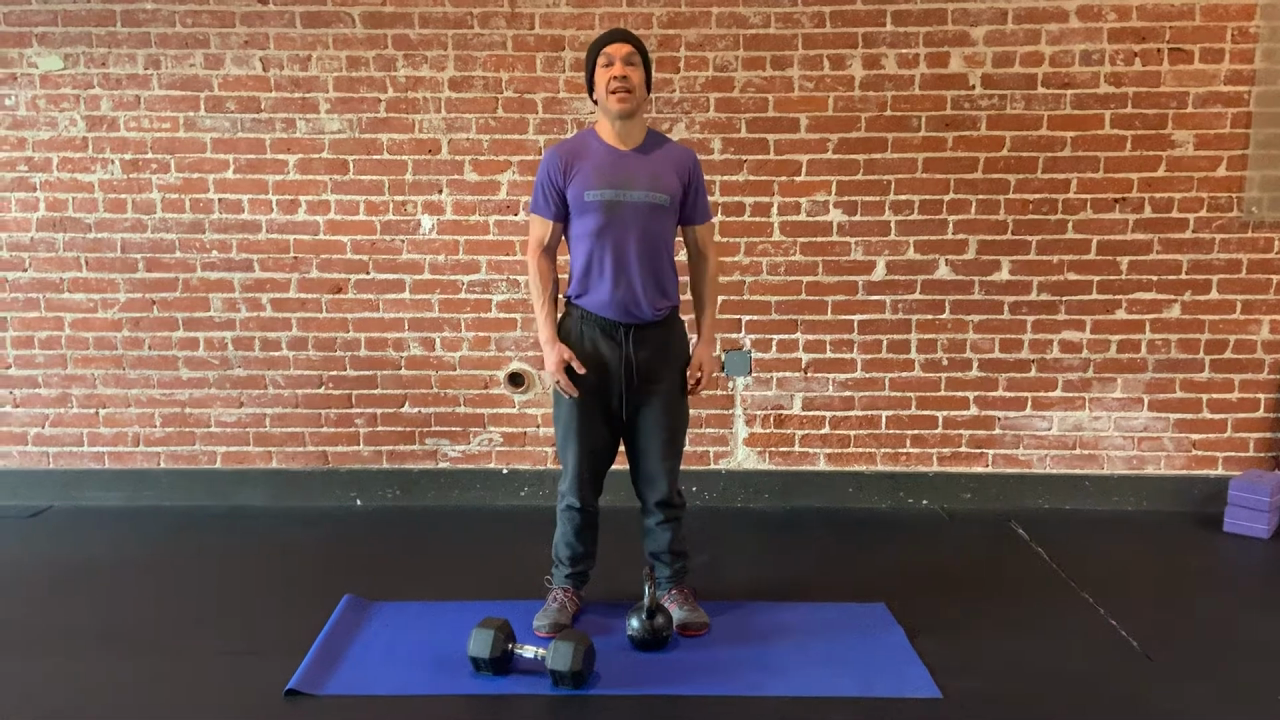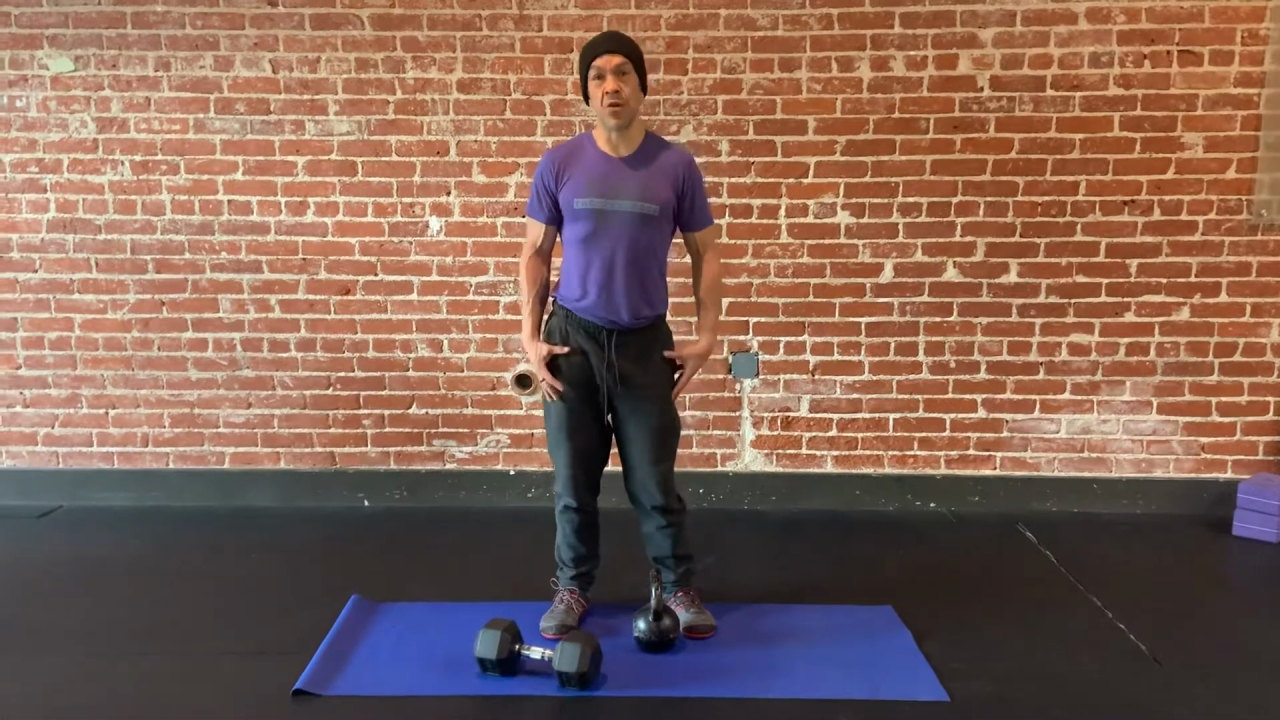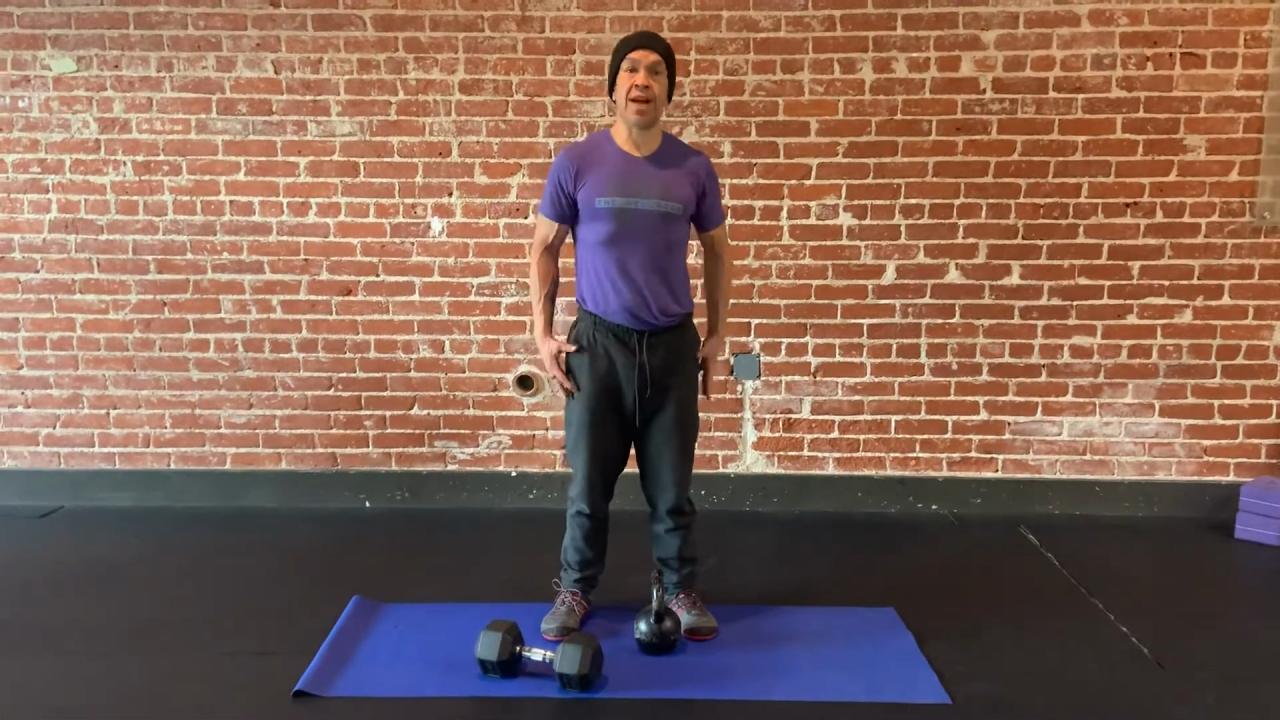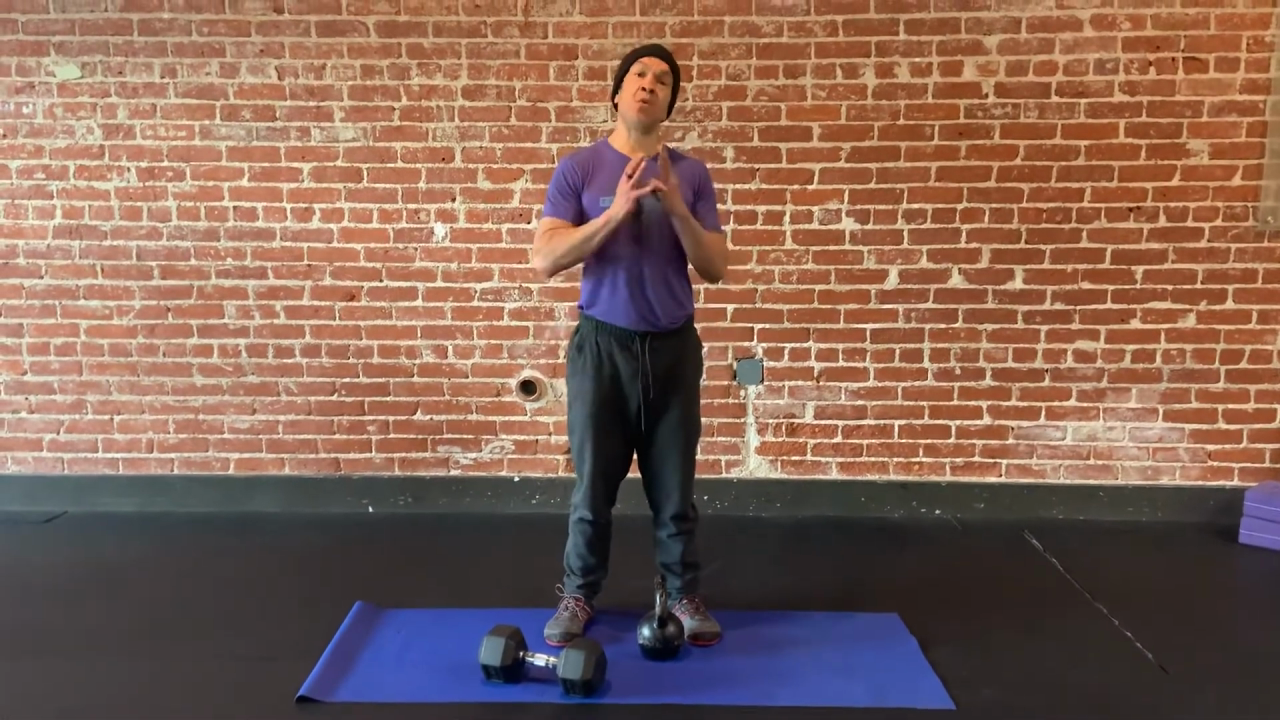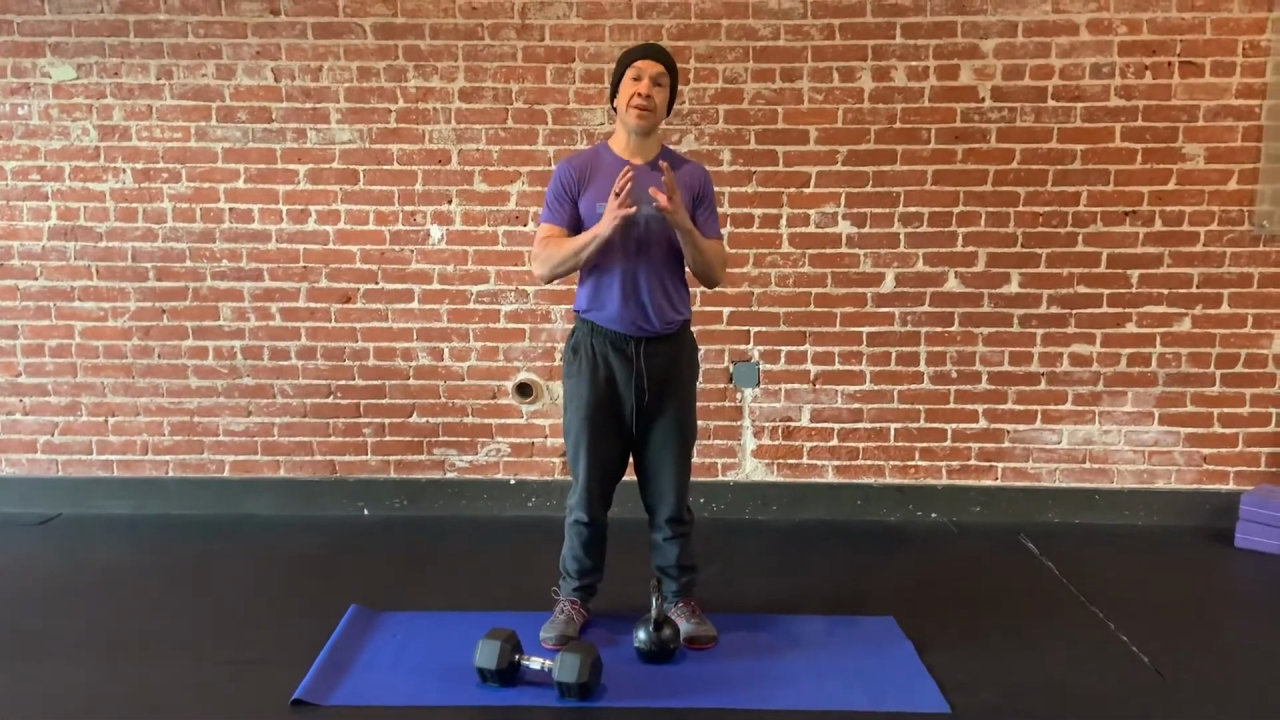
dt=1s
person 1, frame 1
left shoulder: (680, 161)
right shoulder: (564, 159)
left elbow: (702, 252)
right elbow: (540, 251)
left wrist: (706, 338)
right wrist: (549, 338)
left hip: (659, 337)
right hip: (586, 335)
left knee: (660, 478)
right knee: (578, 476)
left ankle: (672, 584)
right ankle: (567, 586)
person 1, frame 2
left shoulder: (676, 165)
right shoulder: (558, 164)
left elbow: (705, 253)
right elbow: (535, 252)
left wrist: (705, 337)
right wrist: (530, 336)
left hip: (645, 342)
right hip: (573, 338)
left knee: (654, 481)
right knee: (574, 478)
left ankle: (679, 587)
right ankle: (572, 587)
person 1, frame 3
left shoulder: (695, 168)
right shoulder: (576, 162)
left elbow: (717, 252)
right elbow: (544, 248)
left wrist: (716, 335)
right wrist: (543, 332)
left hip: (671, 344)
right hip: (598, 341)
left knee: (670, 483)
right knee: (589, 480)
left ankle: (681, 590)
right ankle: (575, 590)
person 1, frame 4
left shoulder: (691, 173)
right shoulder: (578, 167)
left elbow: (715, 267)
right elbow: (544, 258)
left wrist: (676, 208)
right wrist: (615, 212)
left hip: (672, 345)
right hip: (603, 343)
left knee: (674, 484)
right knee: (594, 482)
left ankle: (684, 594)
right ankle: (579, 594)
person 1, frame 5
left shoulder: (692, 178)
right shoulder: (576, 171)
left elbow: (714, 273)
right elbow: (543, 264)
left wrist: (678, 220)
right wrist: (605, 225)
left hip: (668, 350)
right hip: (598, 346)
left knee: (669, 489)
right knee: (588, 485)
left ankle: (680, 598)
right ankle: (574, 598)
